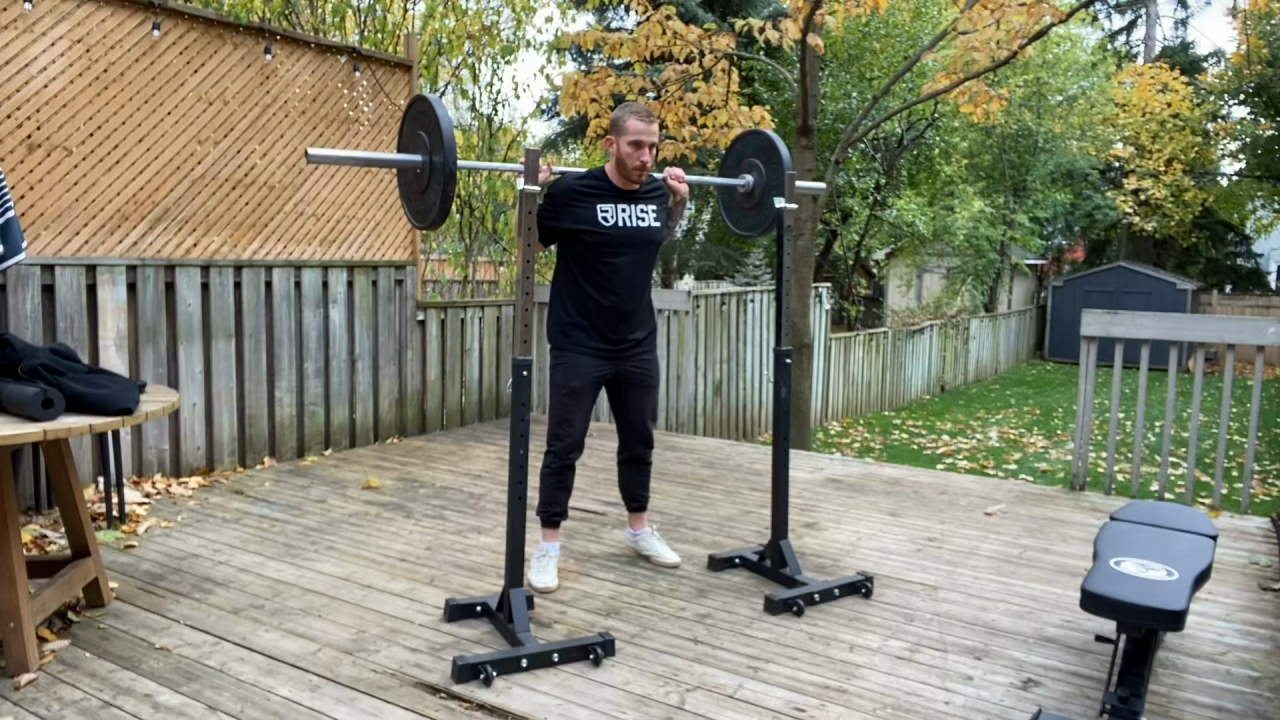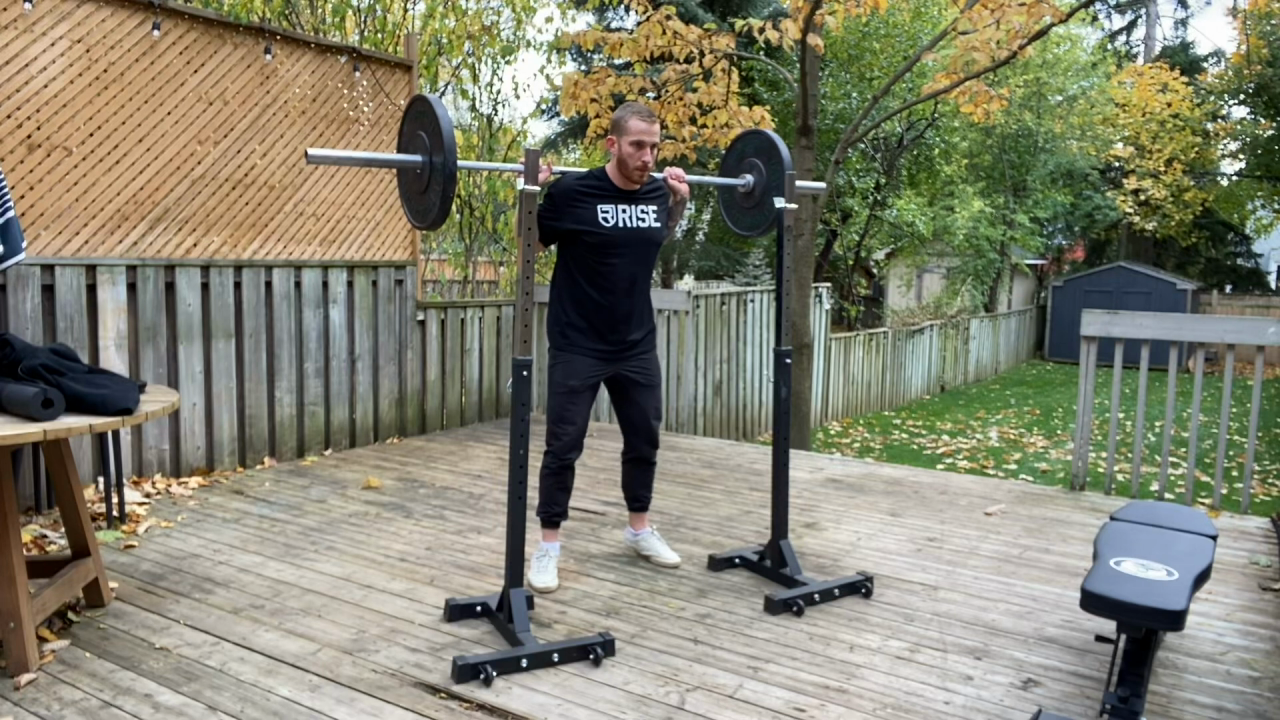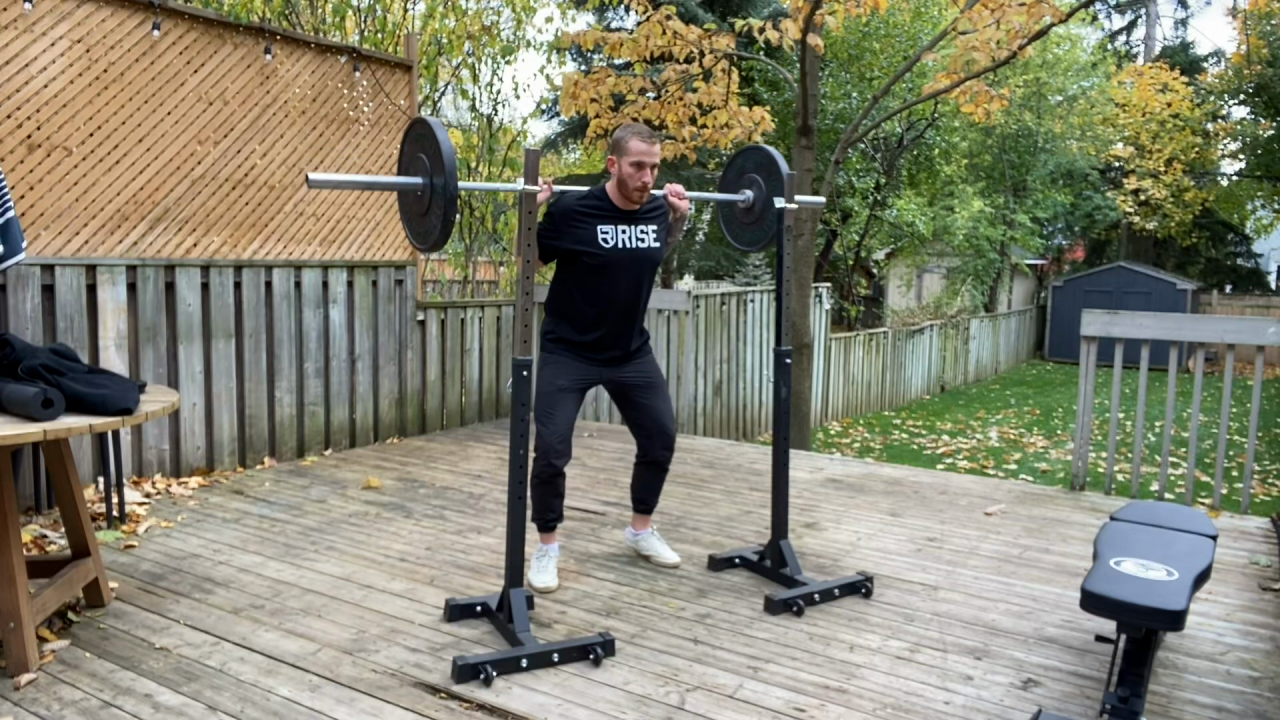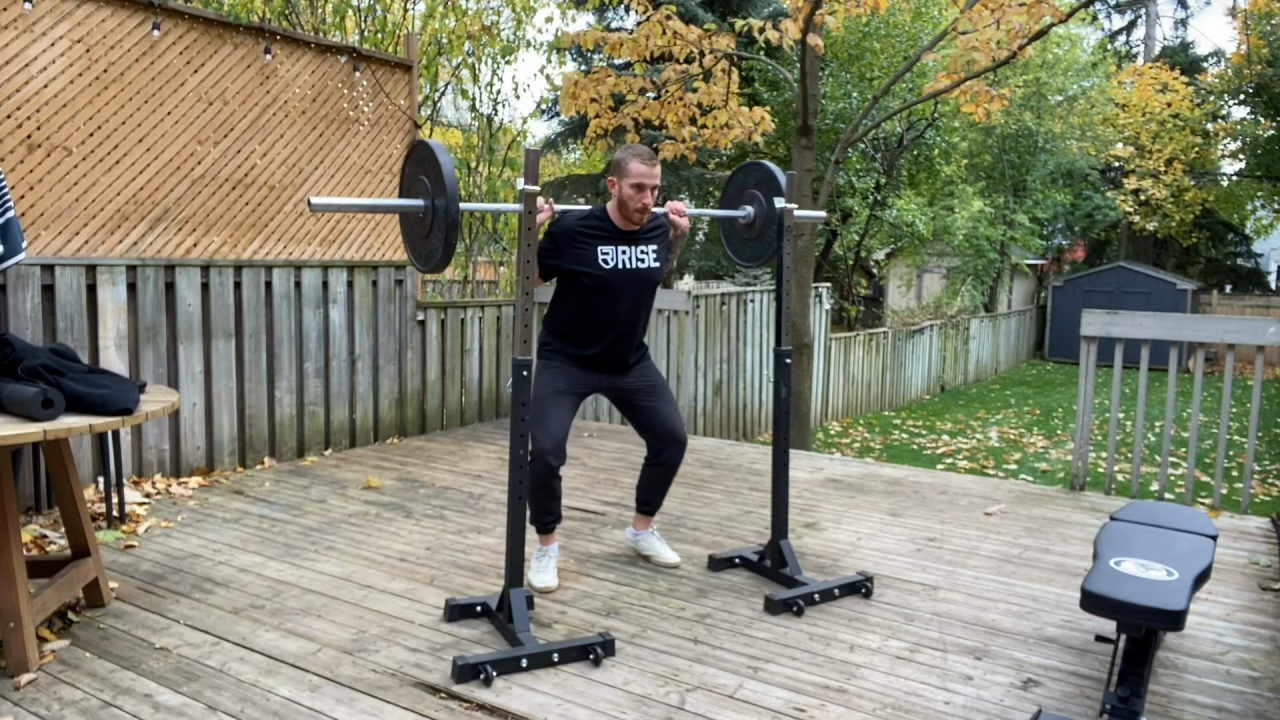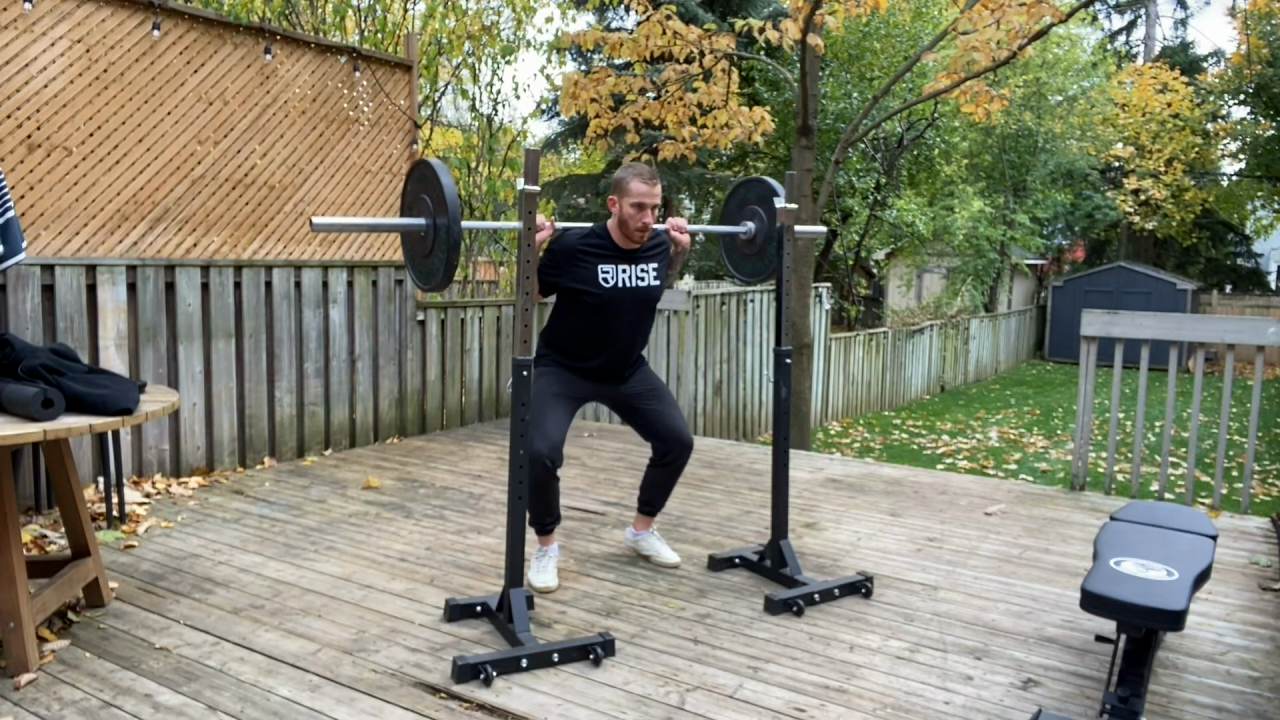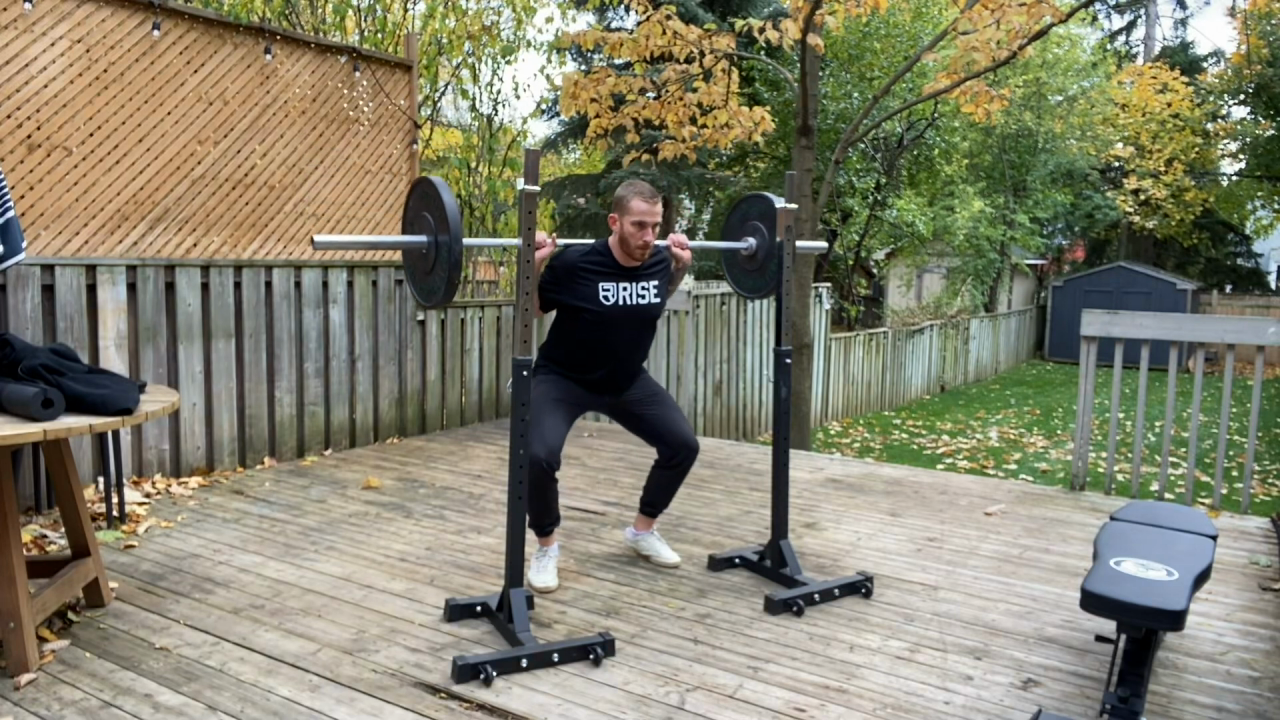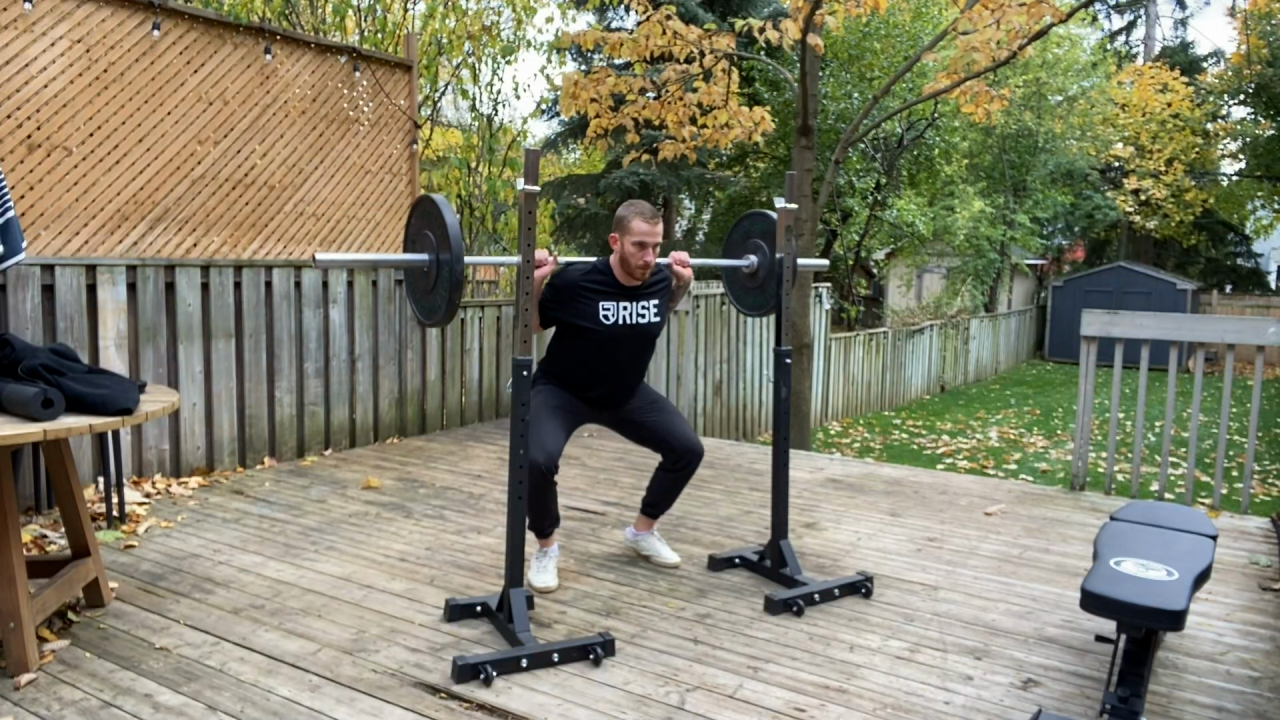
dt=0.3s
person 1, frame 1
left shoulder: (657, 193)
right shoulder: (572, 192)
left wrist: (679, 202)
left hip: (638, 343)
right hip: (580, 345)
left knee: (639, 442)
right knee: (564, 446)
left ankle: (639, 529)
right ankle: (548, 546)
person 1, frame 2
left shoulder: (657, 194)
right shoulder: (573, 192)
left wrist: (679, 200)
left hip: (637, 344)
right hip: (578, 345)
left knee: (644, 441)
right knee: (563, 446)
left ankle: (640, 530)
right ankle: (547, 547)
person 1, frame 3
left shoulder: (657, 211)
right shoulder: (572, 210)
left wrist: (678, 217)
left hip: (631, 350)
right hip: (569, 351)
left knee: (660, 437)
right knee: (552, 449)
left ankle: (640, 530)
right ankle: (546, 547)
person 1, frame 4
left shoulder: (657, 229)
right shoulder: (573, 230)
left wrist: (679, 233)
left hip: (630, 360)
right hip: (567, 359)
left knee: (671, 439)
right knee: (546, 451)
left ankle: (641, 530)
right ankle: (546, 547)
person 1, frame 5
left shoulder: (658, 246)
right shoulder: (574, 247)
right elbow: (529, 294)
left wrist: (680, 250)
right wrist: (532, 249)
left hip: (627, 369)
right hip: (564, 368)
left knee: (677, 441)
right knee: (542, 452)
left ankle: (642, 530)
right ankle: (546, 547)
person 1, frame 6
left shoulder: (659, 262)
right shoulder: (574, 263)
right elbow: (531, 308)
left wrist: (681, 266)
right wrist: (534, 265)
left hip: (627, 379)
right hip: (563, 377)
left knee: (683, 445)
right knee: (540, 456)
left ankle: (642, 530)
right ankle: (545, 547)
person 1, frame 7
left shoulder: (659, 280)
right shoulder: (575, 282)
right elbow: (528, 325)
left wrist: (683, 282)
right wrist: (535, 282)
left hip: (627, 392)
right hip: (563, 391)
left knee: (687, 448)
right knee: (539, 459)
left ankle: (642, 531)
right ankle: (546, 548)
